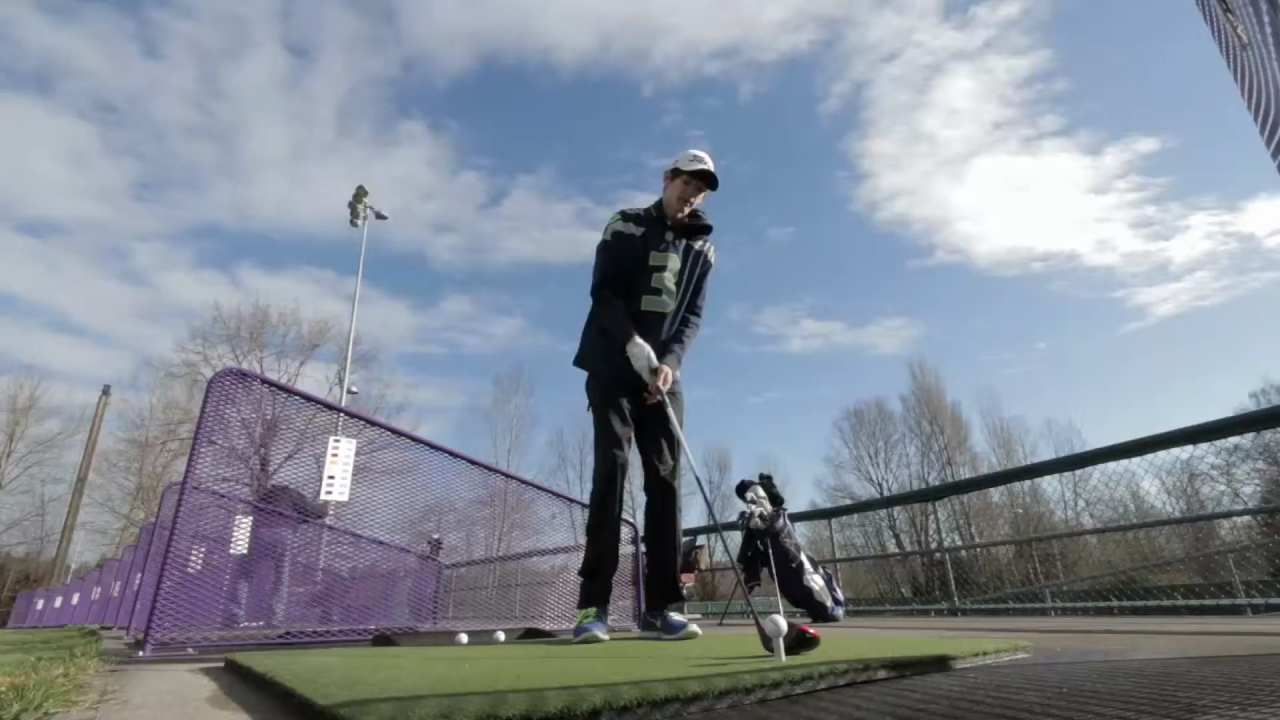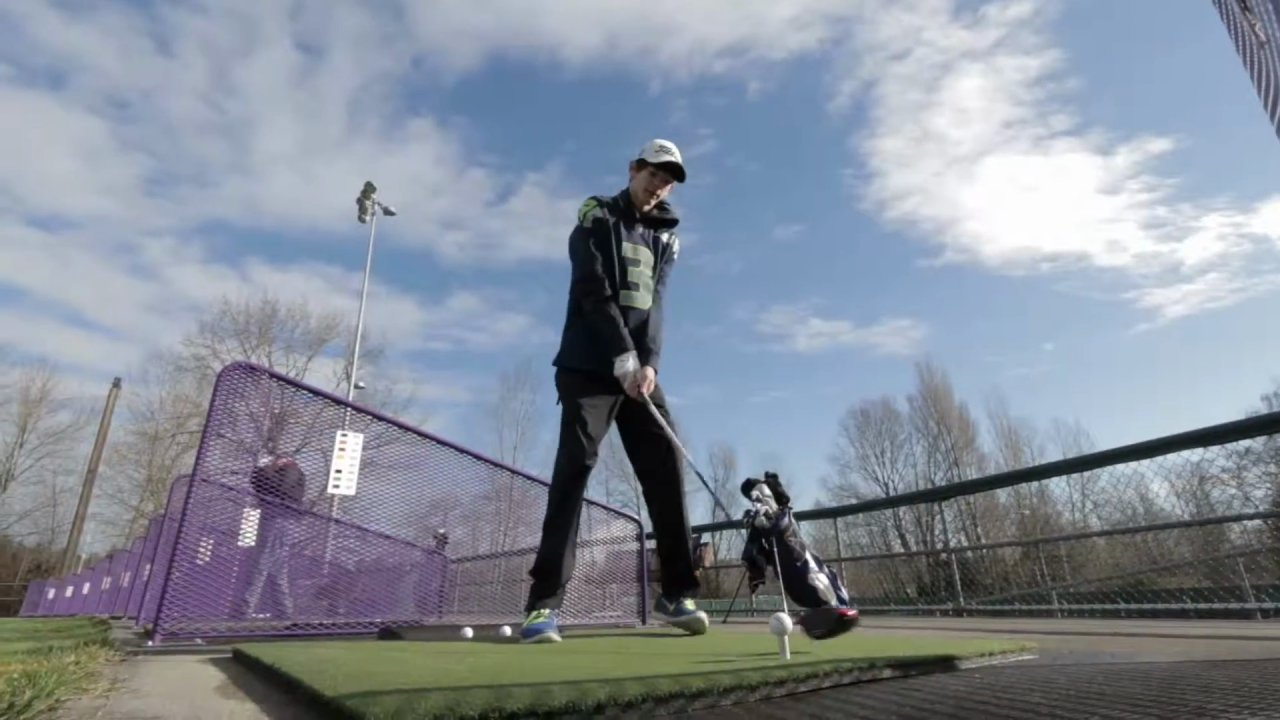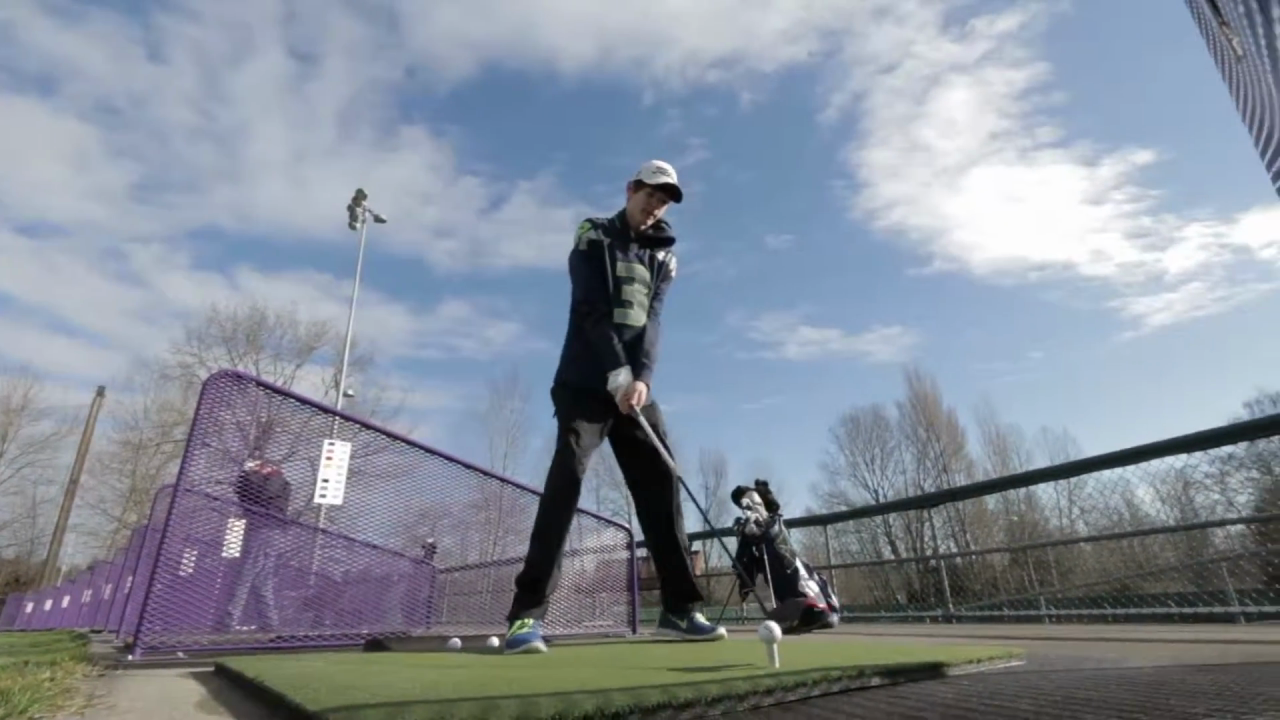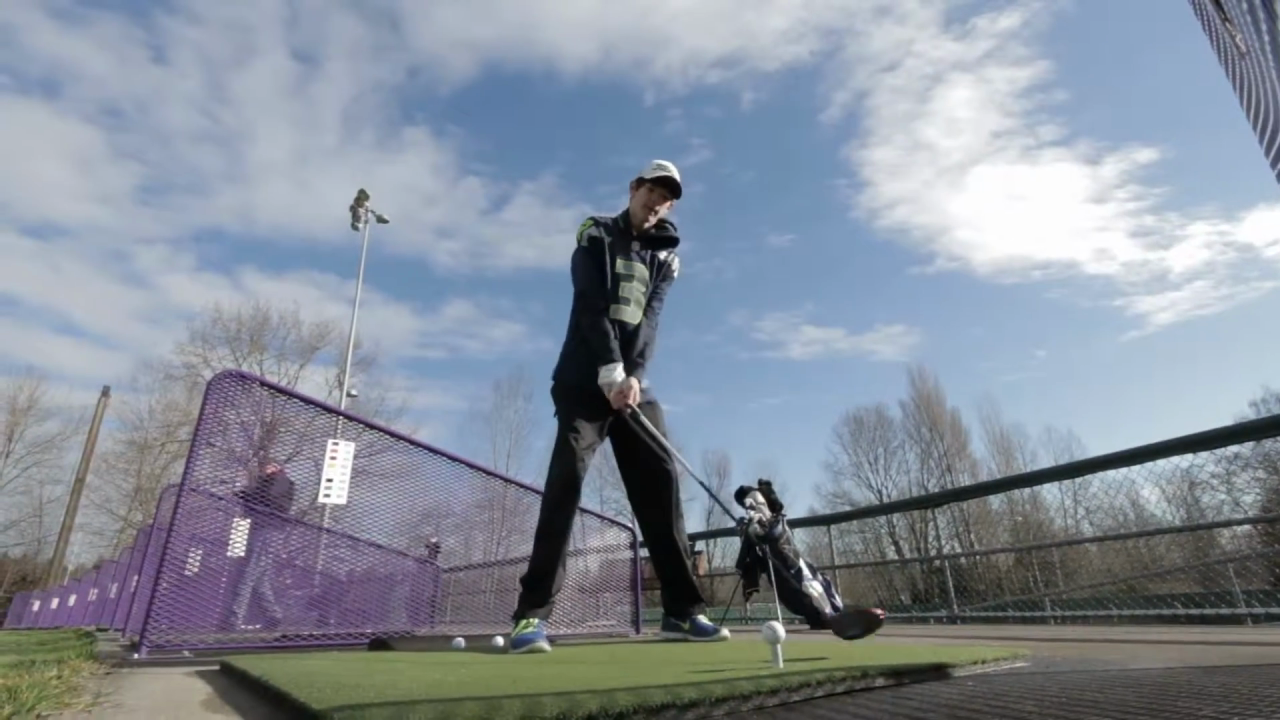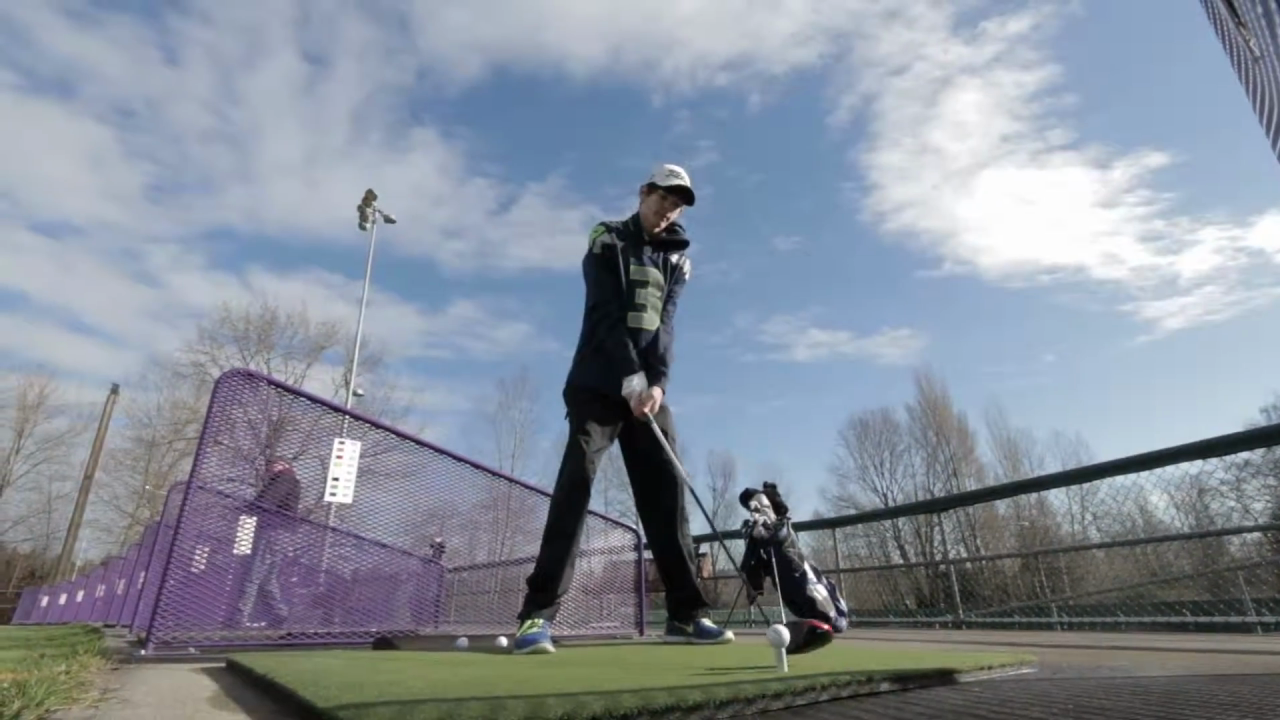
dt=0.7s
person 1, frame 1
left shoulder: (701, 248)
right shoulder: (626, 226)
left elbow: (692, 315)
right elbow: (604, 293)
left wrist: (670, 361)
right wrist: (634, 343)
left hip: (664, 375)
right hip: (613, 369)
left knee: (665, 479)
right knee: (611, 466)
left ankle: (660, 606)
right ankle: (593, 604)
person 1, frame 2
left shoulder: (664, 237)
right shoulder: (596, 215)
left elbow: (654, 302)
right elbow: (594, 290)
left wrist: (650, 364)
right wrist: (623, 357)
left hip: (640, 369)
right hip: (588, 365)
left knee: (665, 466)
right knee: (576, 464)
left ankle: (677, 591)
right ankle: (544, 603)
person 1, frame 3
left shoulder: (662, 257)
right shoulder: (593, 237)
left elbow: (652, 320)
right elbow: (593, 311)
left wrist: (641, 378)
right wrist: (618, 374)
left hip: (635, 384)
right hip: (585, 383)
left knee: (661, 484)
right knee: (566, 478)
left ankle: (679, 606)
right ankle: (526, 615)
person 1, frame 4
left shoulder: (666, 256)
right shoulder: (596, 235)
left elbow: (649, 318)
right elbow: (592, 307)
left wrist: (635, 376)
right wrist: (610, 370)
left hip: (635, 385)
right hip: (584, 382)
left knee: (660, 484)
right knee: (567, 478)
left ankle: (681, 609)
right ankle: (532, 614)
person 1, frame 5
left shoulder: (677, 259)
right shoulder: (607, 239)
left elbow: (664, 324)
right elbow: (609, 315)
left wrist: (658, 384)
right wrist: (632, 379)
left hip: (649, 388)
right hip: (598, 385)
left knee: (666, 491)
right knee: (577, 479)
left ankle: (685, 613)
right ankle: (537, 614)
